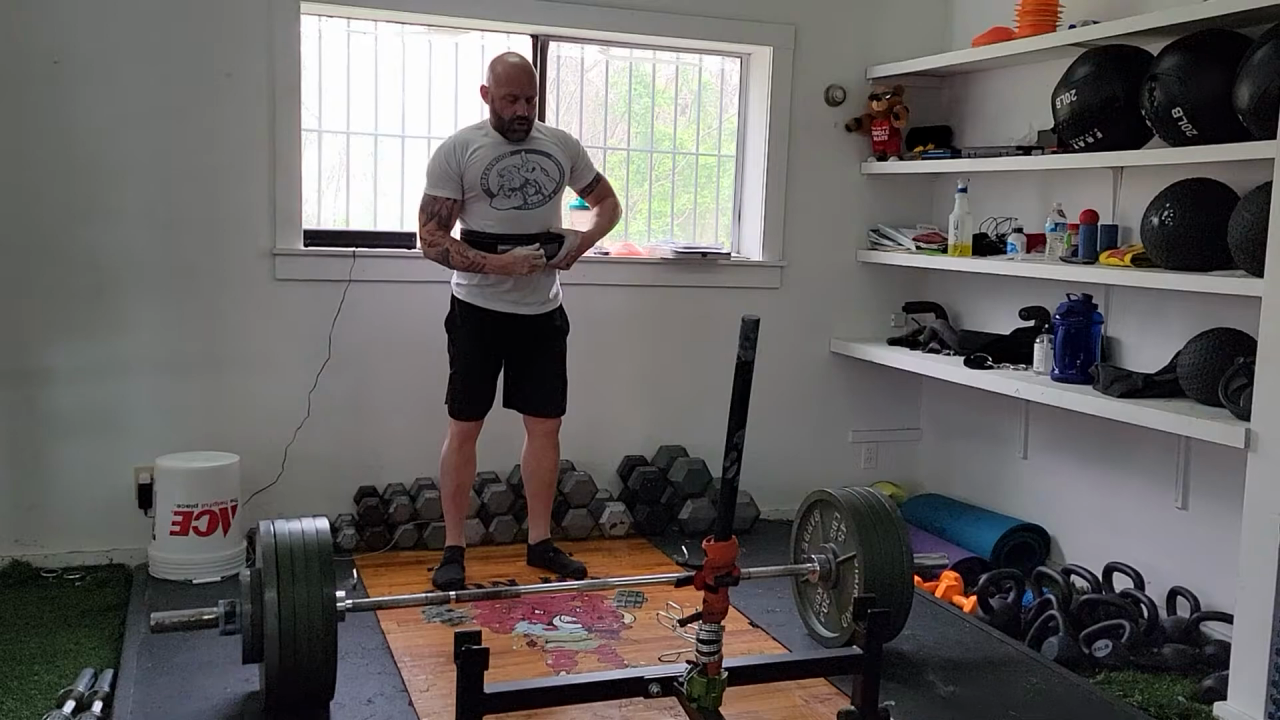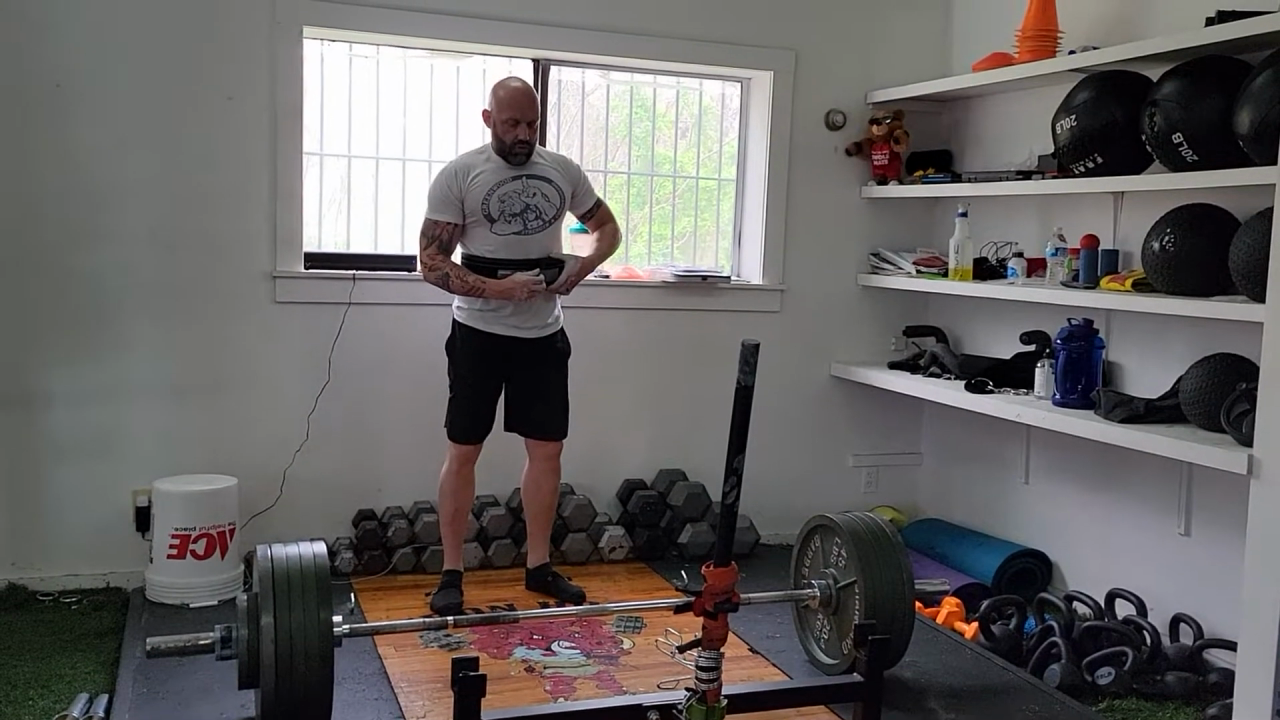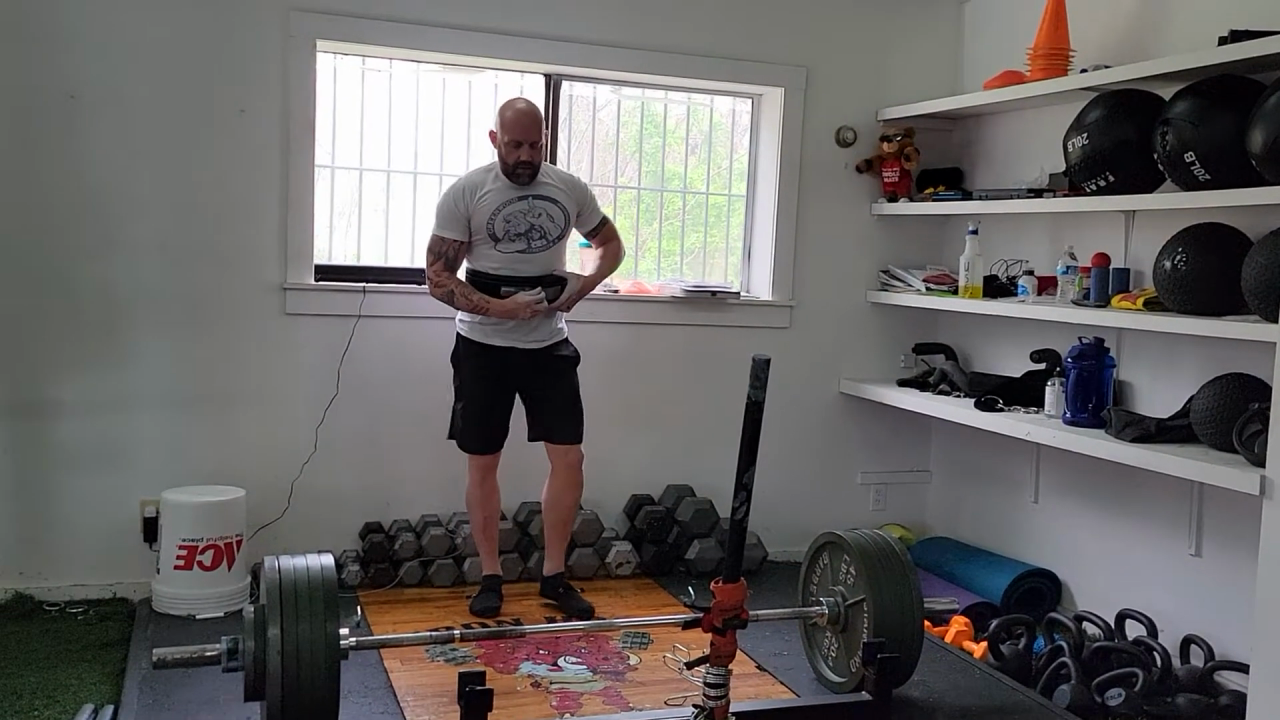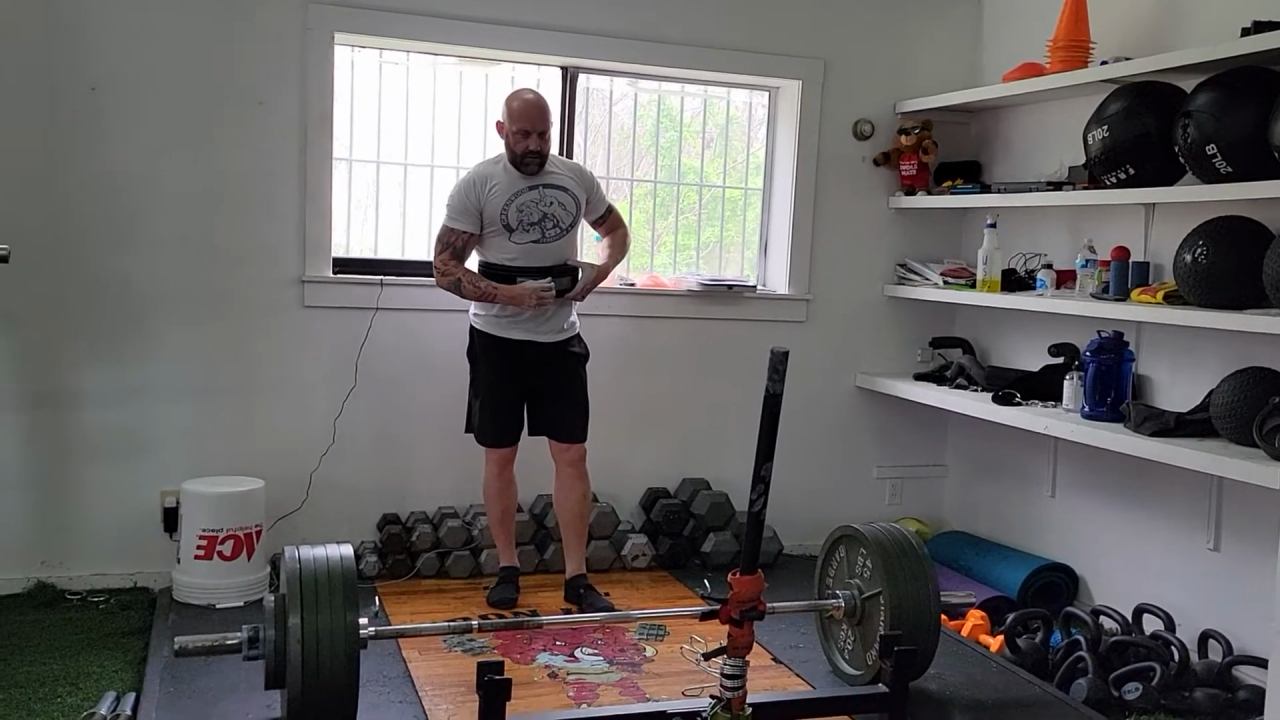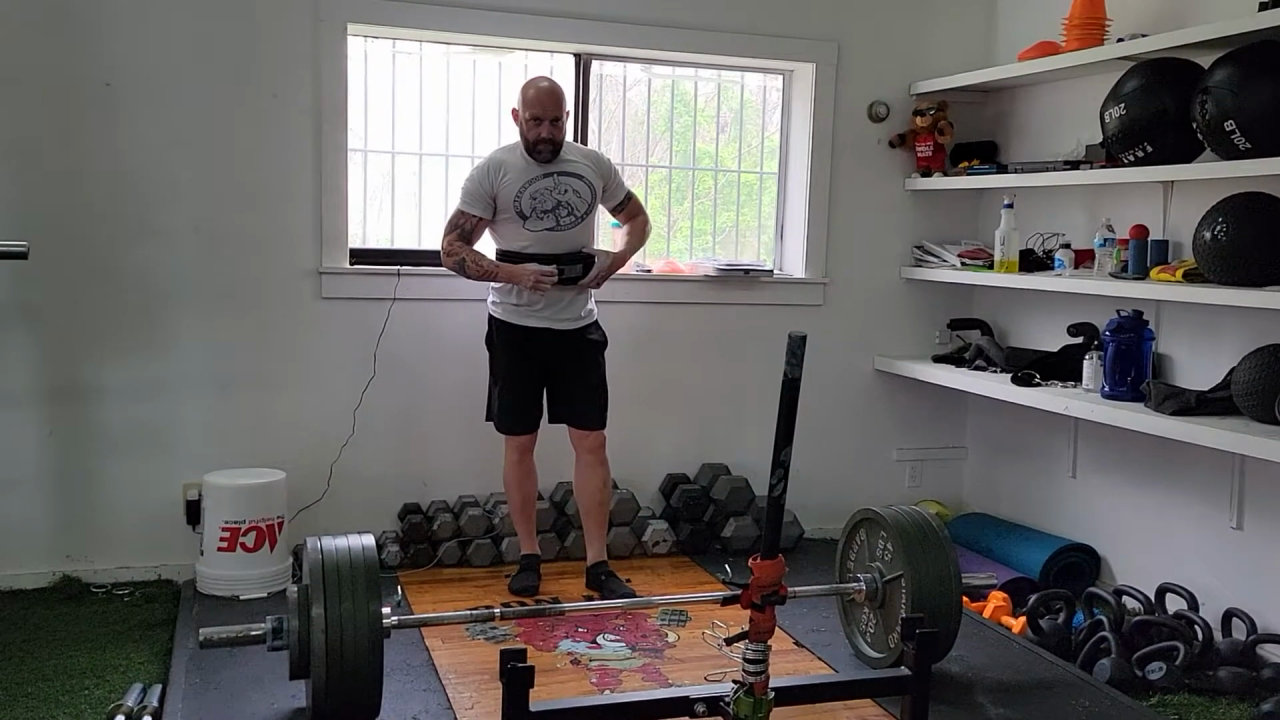
dt=1s
person 1, frame 1
left shoulder: (562, 145)
right shoulder: (457, 151)
left elbow: (609, 202)
right elbow: (432, 239)
left wrist: (583, 241)
right wrist: (498, 265)
left hip: (543, 311)
right hip: (479, 310)
left knee: (545, 426)
right knee: (464, 427)
left ankle: (540, 542)
right ankle: (453, 548)
person 1, frame 2
left shoulder: (564, 171)
right shoulder: (458, 176)
left elbow: (608, 226)
right elbow: (432, 262)
left wrist: (584, 265)
right wrist: (497, 289)
left hip: (544, 334)
right hip: (480, 333)
left knee: (546, 449)
right knee: (463, 451)
left ankle: (539, 565)
right ankle: (451, 572)
person 1, frame 3
left shoulder: (570, 189)
right shoulder: (465, 193)
left elbow: (612, 243)
right elbow: (438, 277)
left wrist: (586, 284)
right wrist: (499, 308)
left hip: (548, 344)
right hip: (484, 346)
left knee: (568, 457)
right knee: (483, 462)
left ankle: (554, 575)
right ankle: (490, 577)
person 1, frame 4
left shoulder: (577, 178)
right shoulder: (476, 185)
left elbow: (617, 231)
right elbow: (445, 269)
left wrist: (598, 273)
right wrist: (510, 295)
left hip: (560, 339)
right hip: (498, 339)
left knee: (572, 456)
right knee: (499, 457)
left ankle: (576, 577)
right ankle: (507, 569)
person 1, frame 5
left shoulder: (594, 165)
right shoulder: (492, 171)
left elbow: (637, 218)
right elbow: (452, 251)
left wrist: (616, 259)
right wrist: (512, 274)
left hip: (578, 326)
right hip: (515, 327)
left knee: (591, 443)
right knee: (519, 444)
left ankle: (598, 563)
right ankle: (529, 557)
